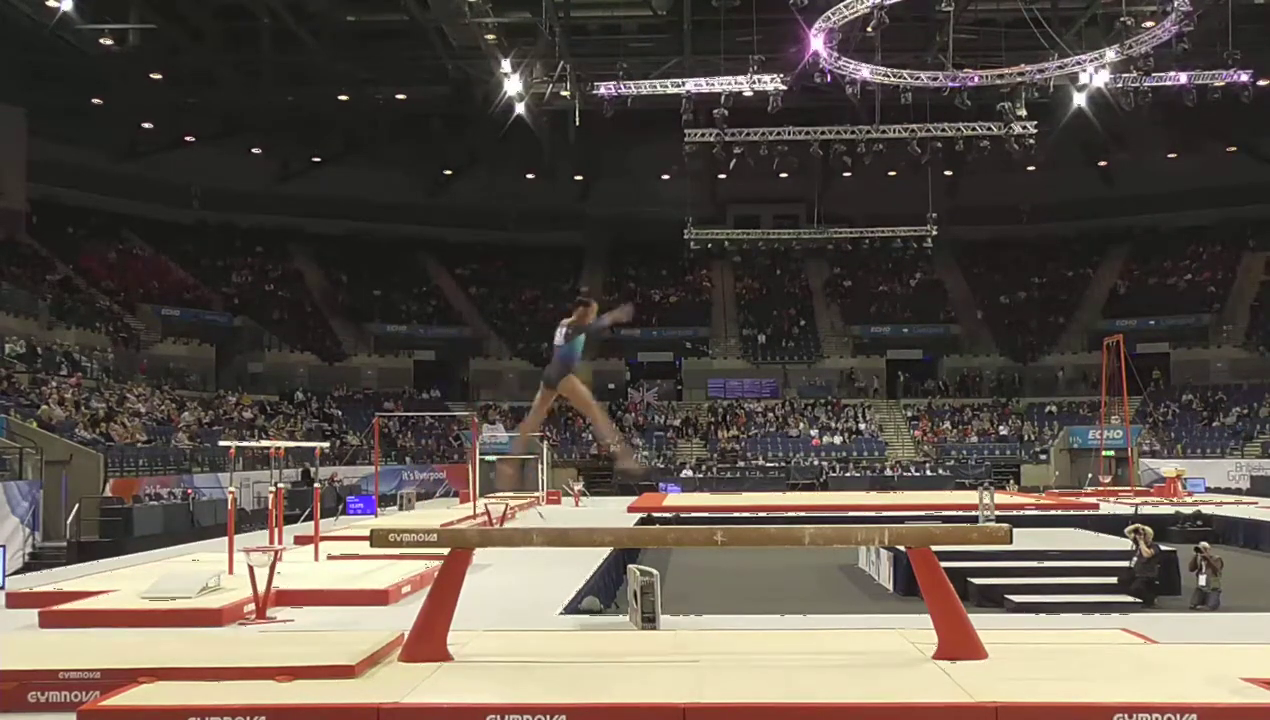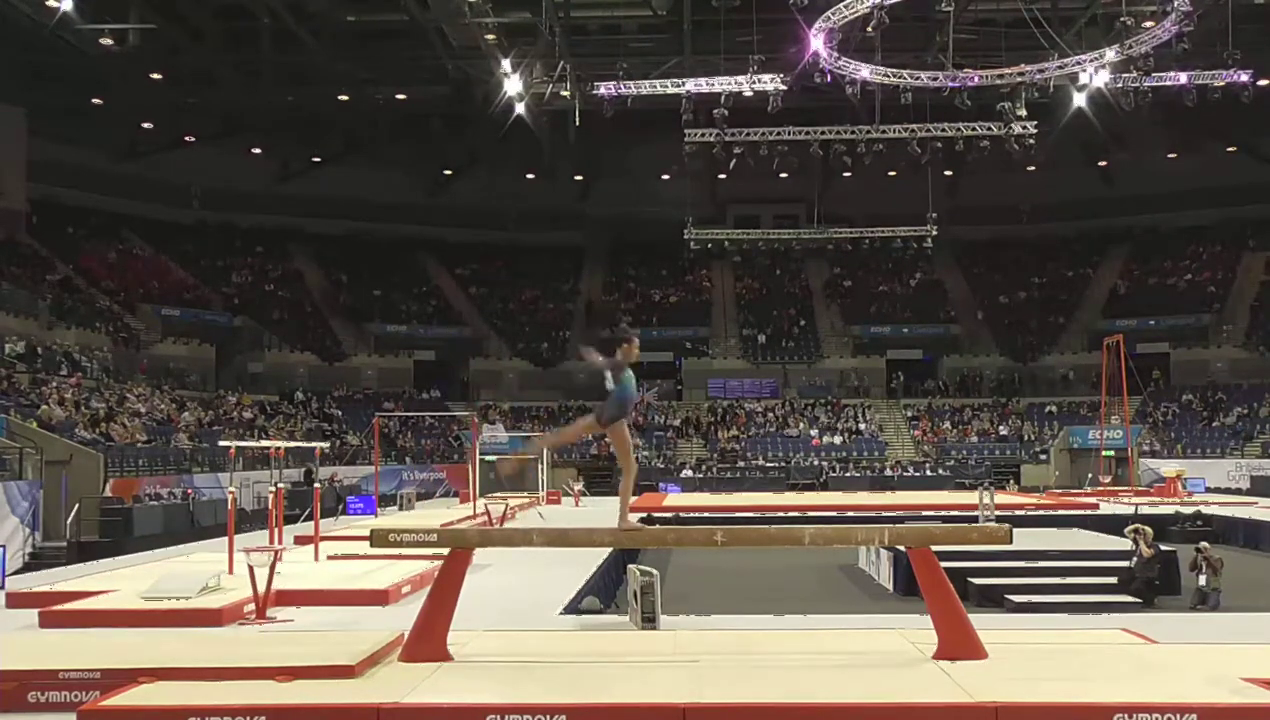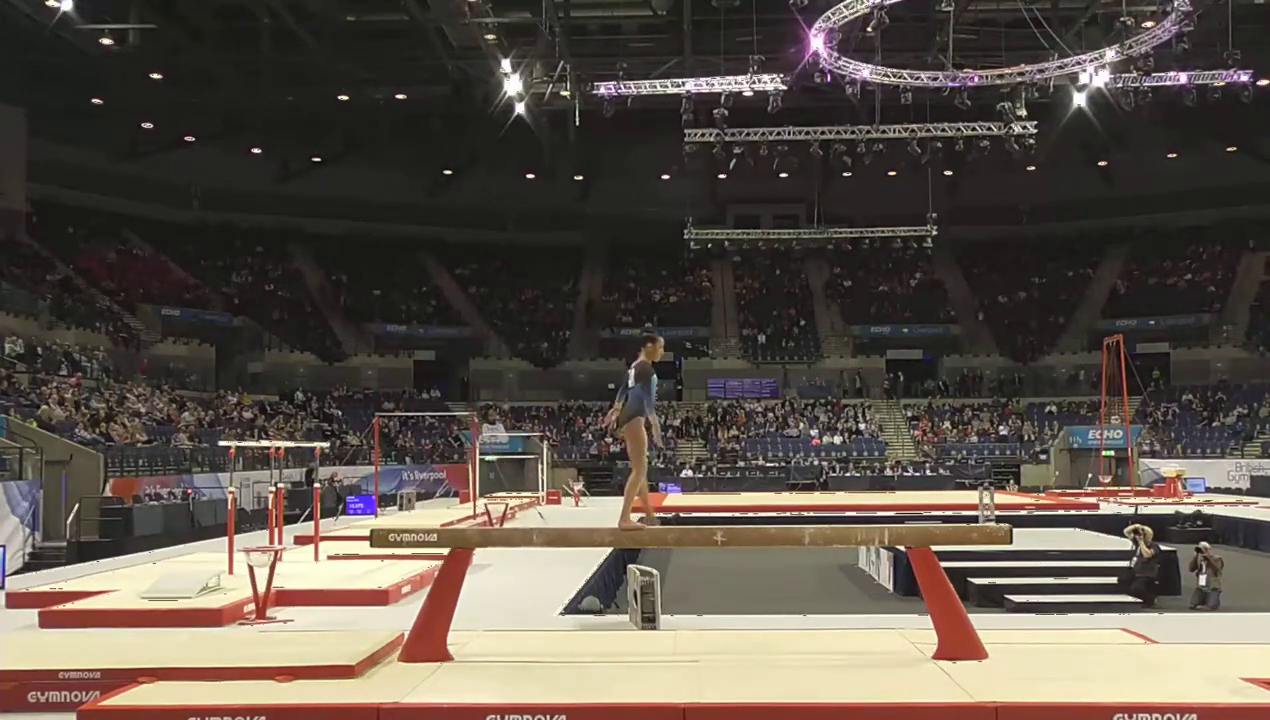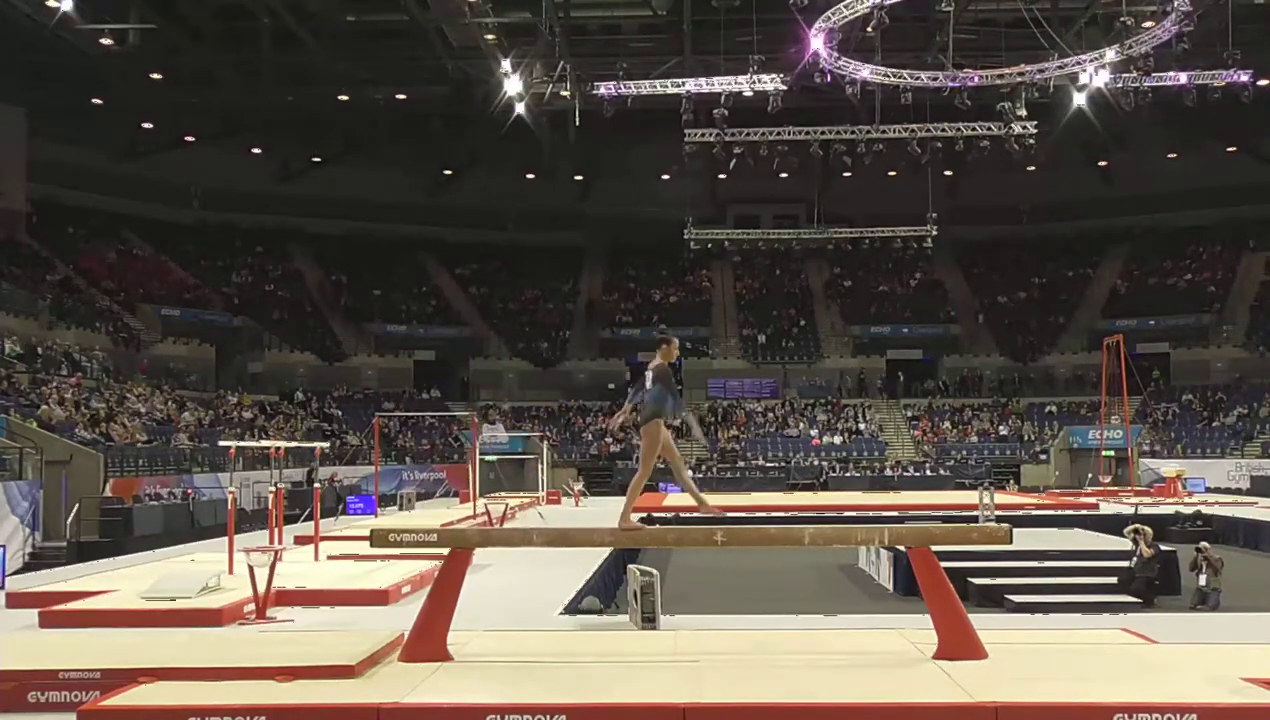
dt=0.3s
person 1, frame 1
left shoulder: (564, 325)
right shoulder: (576, 326)
right elbow: (594, 327)
right wrist: (613, 316)
left hip: (551, 377)
right hip: (561, 377)
left knee: (530, 425)
right knee: (596, 412)
left ankle: (509, 467)
right ankle: (622, 455)
person 1, frame 2
left shoulder: (618, 366)
right shoulder: (618, 364)
right elbow: (605, 363)
right wrist: (596, 358)
left hip: (603, 417)
right hip: (614, 420)
left knee: (561, 438)
right knee: (630, 468)
right ankle: (624, 519)
person 1, frame 3
left shoulder: (635, 366)
right shoulder: (646, 367)
left elbow: (624, 389)
right elbow: (647, 396)
left wrist: (616, 408)
right wrist: (654, 421)
left hip: (628, 418)
right hip: (635, 419)
left knee: (639, 468)
right knee: (640, 469)
left ankle: (648, 514)
right ankle: (625, 519)
person 1, frame 4
left shoulder: (652, 368)
right shoulder: (663, 369)
left elbow: (636, 391)
right elbow: (675, 397)
left wrist: (623, 412)
right wrist: (692, 421)
left hip: (655, 422)
right hip: (652, 422)
left knee: (678, 465)
right knee: (644, 472)
left ankle: (704, 505)
right ankle: (624, 519)
